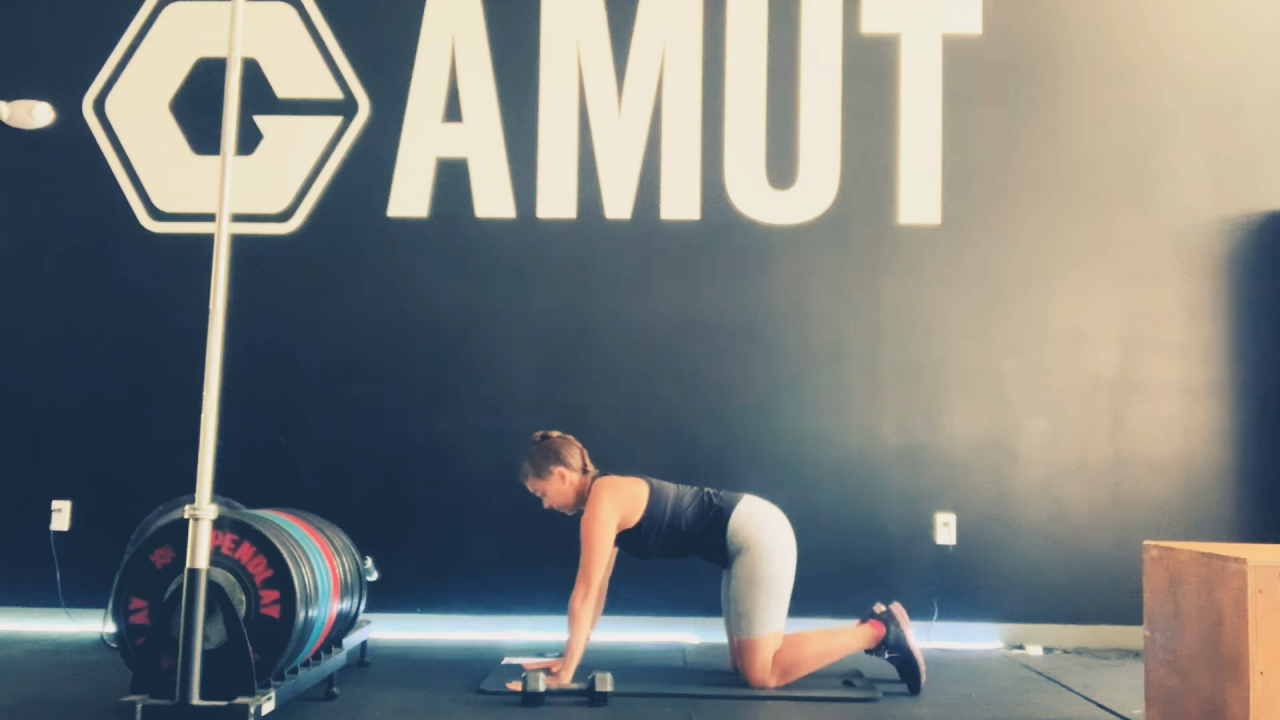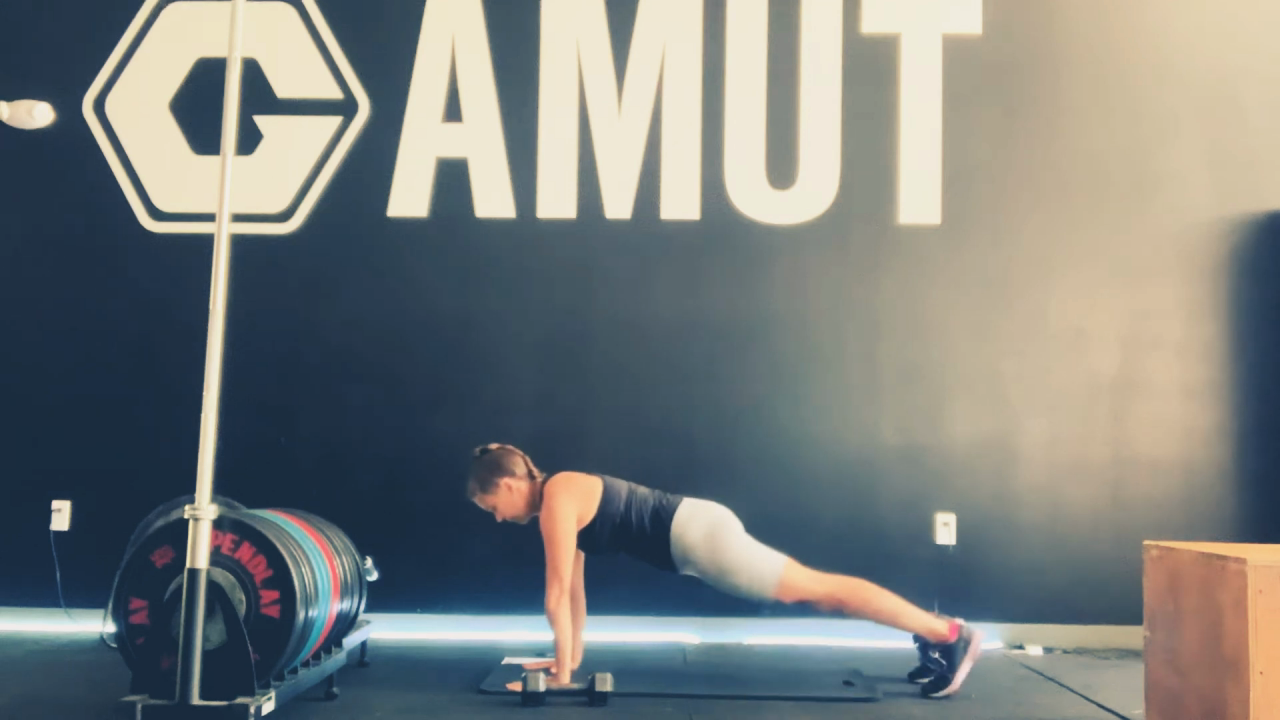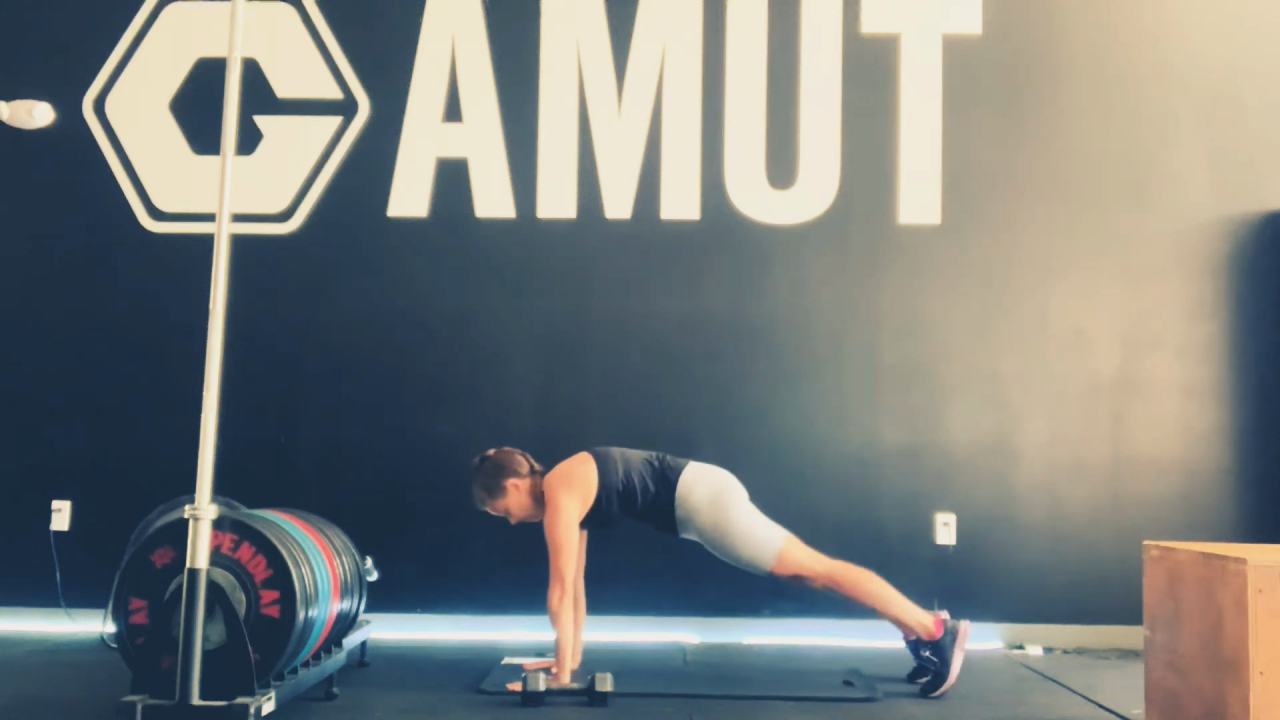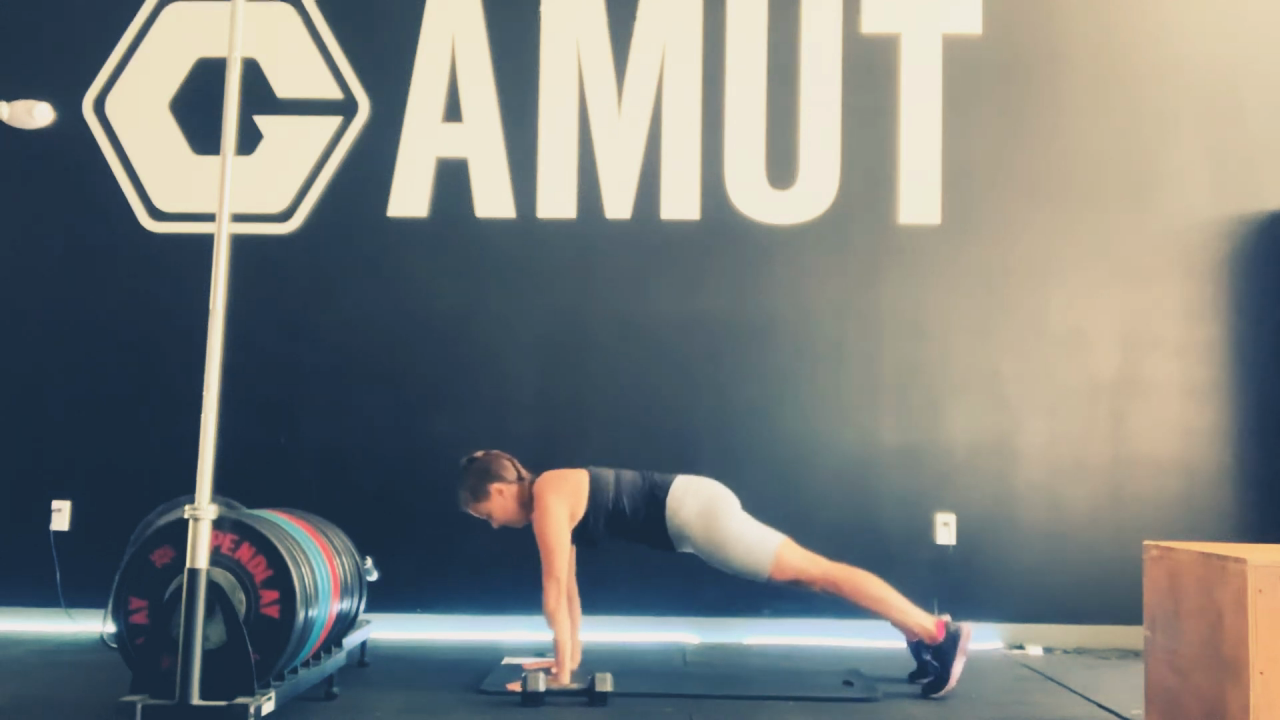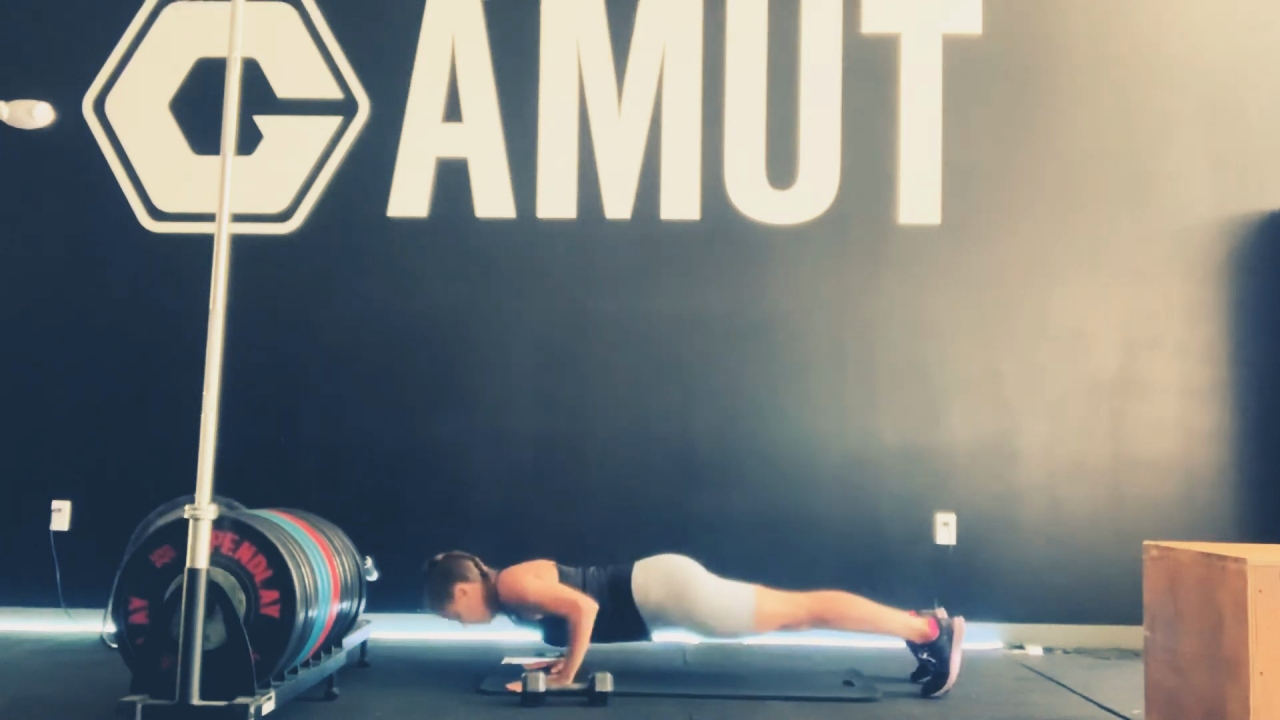
dt=1s
person 1, frame 1
left shoulder: (603, 499)
right shoulder: (605, 500)
left elbow: (585, 593)
right elbow: (596, 589)
left wrist: (566, 671)
right wrist: (569, 657)
left hip: (758, 534)
right hip: (747, 535)
left knee: (762, 675)
right knee: (743, 664)
left ankle: (880, 631)
right ankle: (873, 628)
person 1, frame 2
left shoulder: (556, 498)
right shoulder: (563, 500)
left elbow: (557, 592)
right elbow: (573, 587)
left wrist: (561, 671)
right wrist: (573, 654)
left hip: (698, 537)
right hip: (692, 534)
left knee: (818, 590)
right knee: (814, 591)
left ankle: (949, 635)
right ankle: (933, 635)
person 1, frame 3
left shoulder: (559, 491)
right shoulder: (567, 493)
left elbow: (561, 587)
right elbow: (574, 581)
left wrist: (561, 671)
right wrist: (572, 655)
left hip: (700, 499)
right hip: (695, 497)
left knee: (815, 568)
right knee: (804, 572)
left ankle: (936, 630)
right ankle: (920, 634)
person 1, frame 4
left shoulder: (545, 498)
right shoulder: (553, 496)
left elbow: (555, 591)
right elbow: (568, 584)
left wrist: (563, 668)
right wrist: (572, 651)
left hip: (691, 511)
right hip: (684, 509)
left knee: (814, 573)
right knee: (809, 574)
left ankle: (938, 633)
right ankle: (922, 636)
person 1, frame 5
left shoulder: (510, 586)
right shoulder: (520, 579)
left elbow: (583, 608)
left wrist: (569, 671)
right wrist: (565, 653)
left hip: (664, 590)
right hip: (658, 585)
left knee: (800, 610)
right knee: (794, 613)
left ankle: (931, 630)
right ankle: (919, 627)
